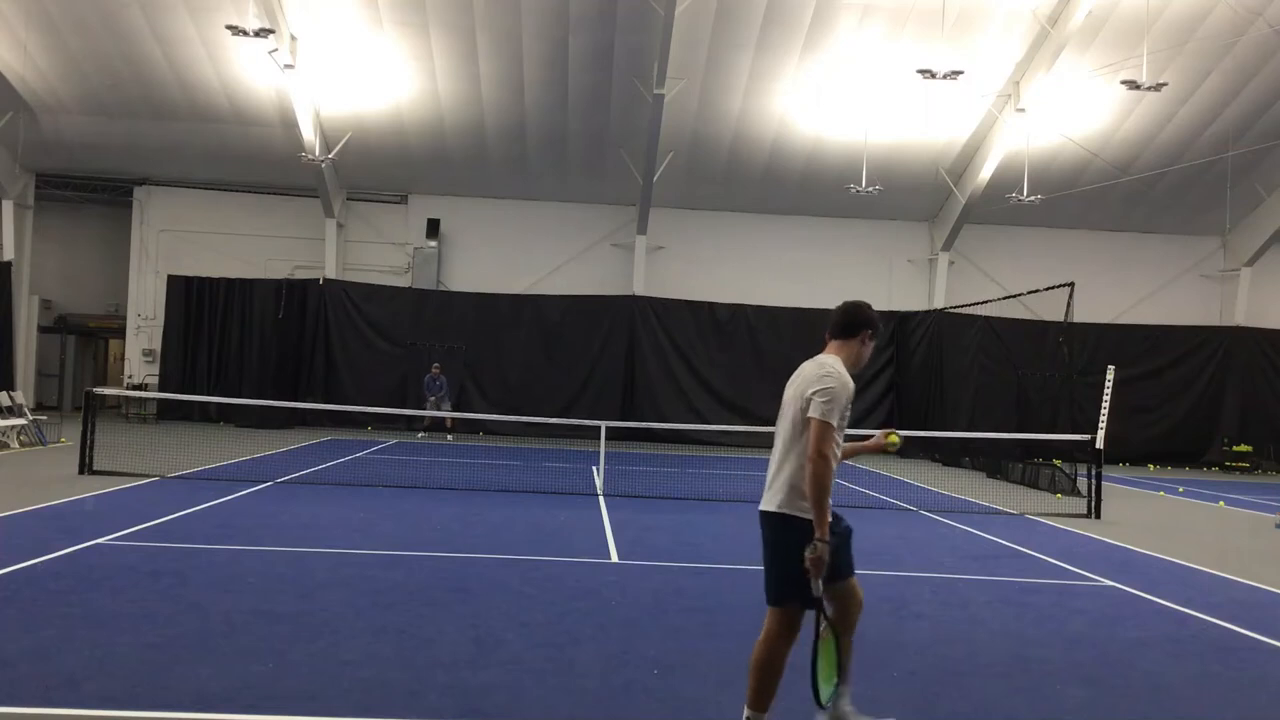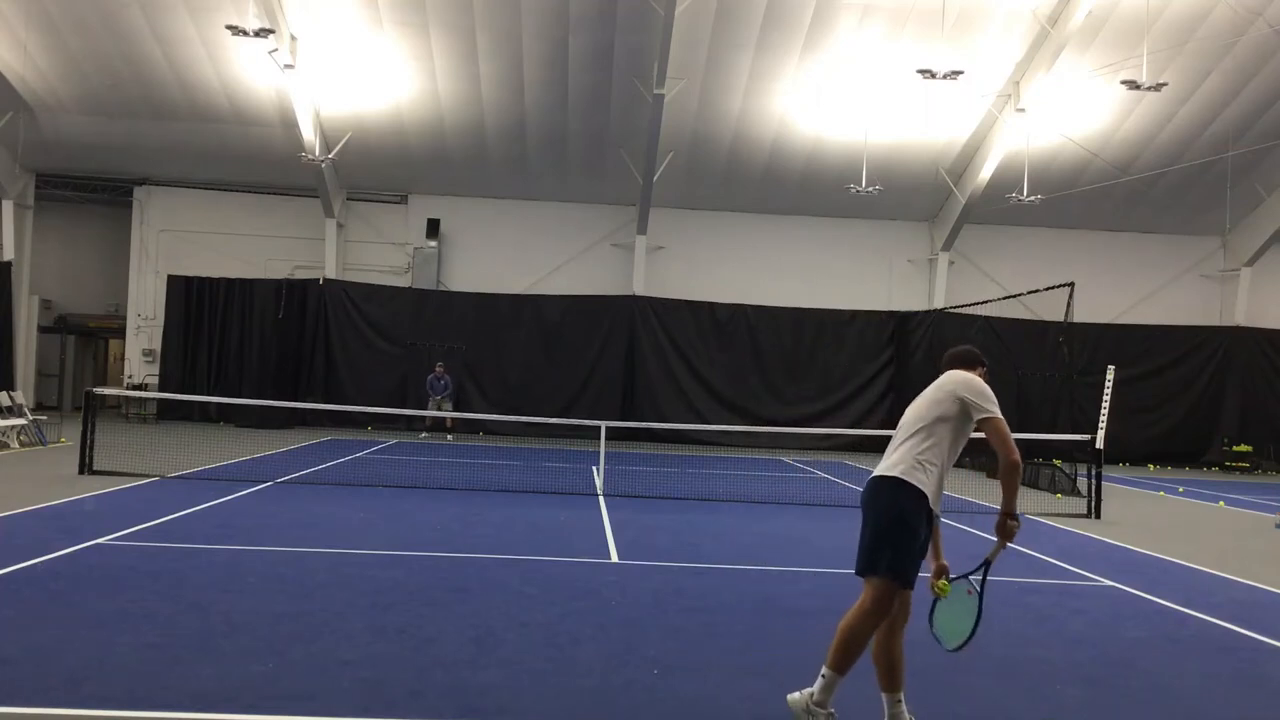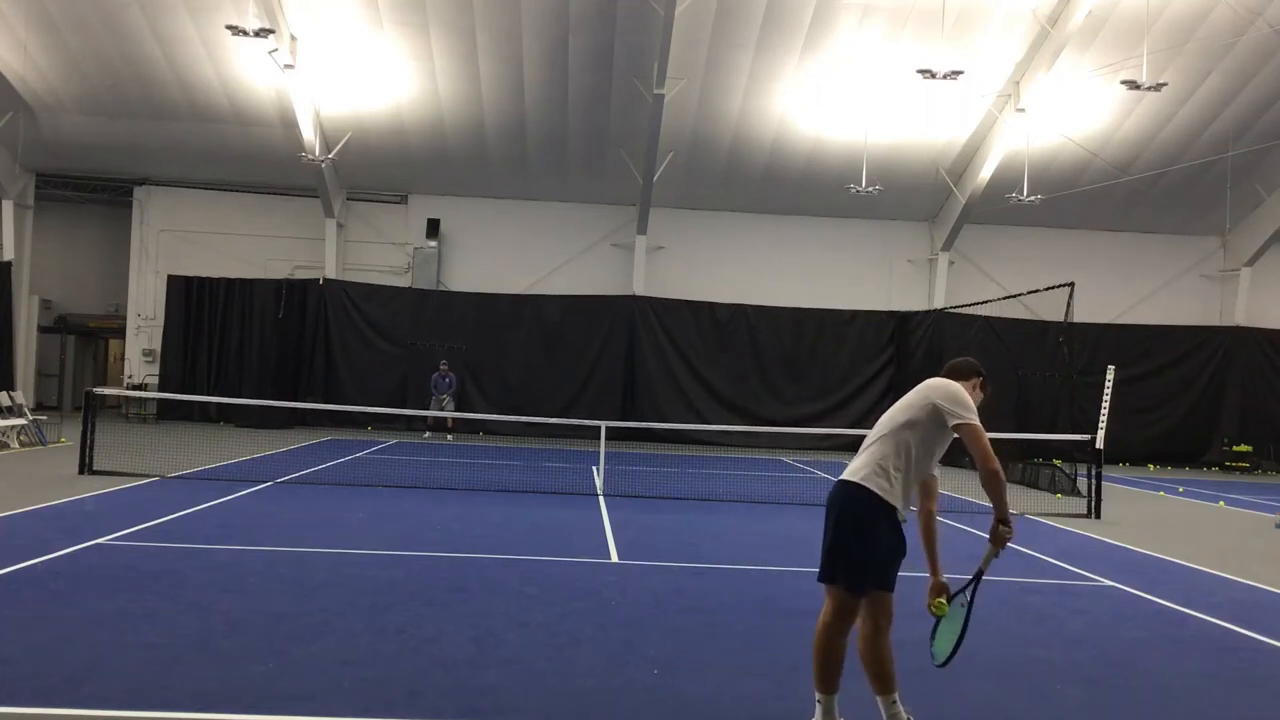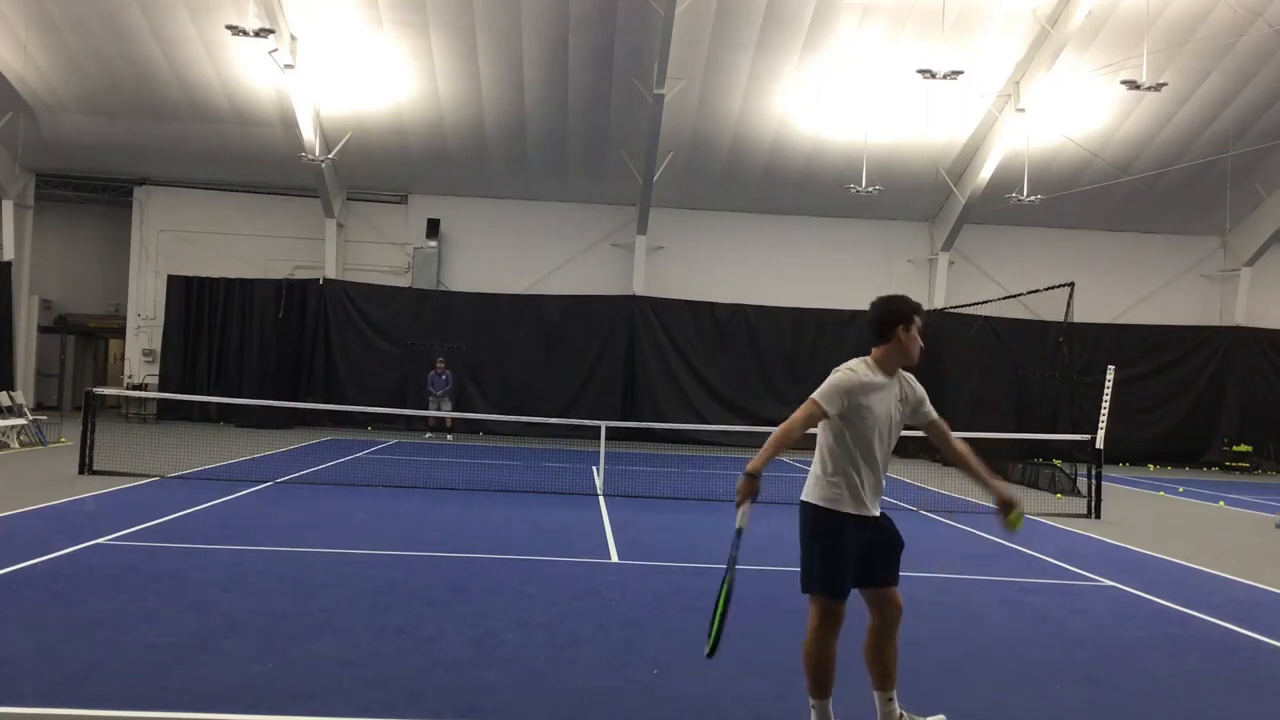
dt=1s
person 1, frame 1
left shoulder: (811, 369)
right shoulder: (836, 377)
right elbow: (817, 458)
left wrist: (866, 446)
right wrist: (821, 534)
left hip: (799, 514)
right hip: (795, 516)
left knee: (848, 601)
right knee: (785, 624)
person 1, frame 2
left shoulder: (936, 394)
right shoulder: (969, 384)
right elbow: (1010, 457)
left wrist: (937, 558)
right wrist: (1007, 513)
left hip: (898, 494)
right hip: (898, 494)
left knee: (896, 612)
right knee: (877, 602)
person 1, frame 3
left shoulder: (933, 428)
right shoulder: (950, 391)
left elbow: (927, 508)
right elbow: (989, 466)
left wrist: (936, 575)
right wrist: (1002, 519)
left hip: (882, 512)
right hip: (861, 501)
left knee: (878, 616)
right knee: (841, 611)
person 1, frame 4
left shoulder: (908, 387)
right shoulder: (850, 379)
left elbow: (948, 441)
right elbow: (797, 422)
left wrist: (993, 486)
right wrist: (755, 469)
left hip: (870, 514)
right hip: (828, 512)
left knee: (888, 609)
right knee: (827, 617)
